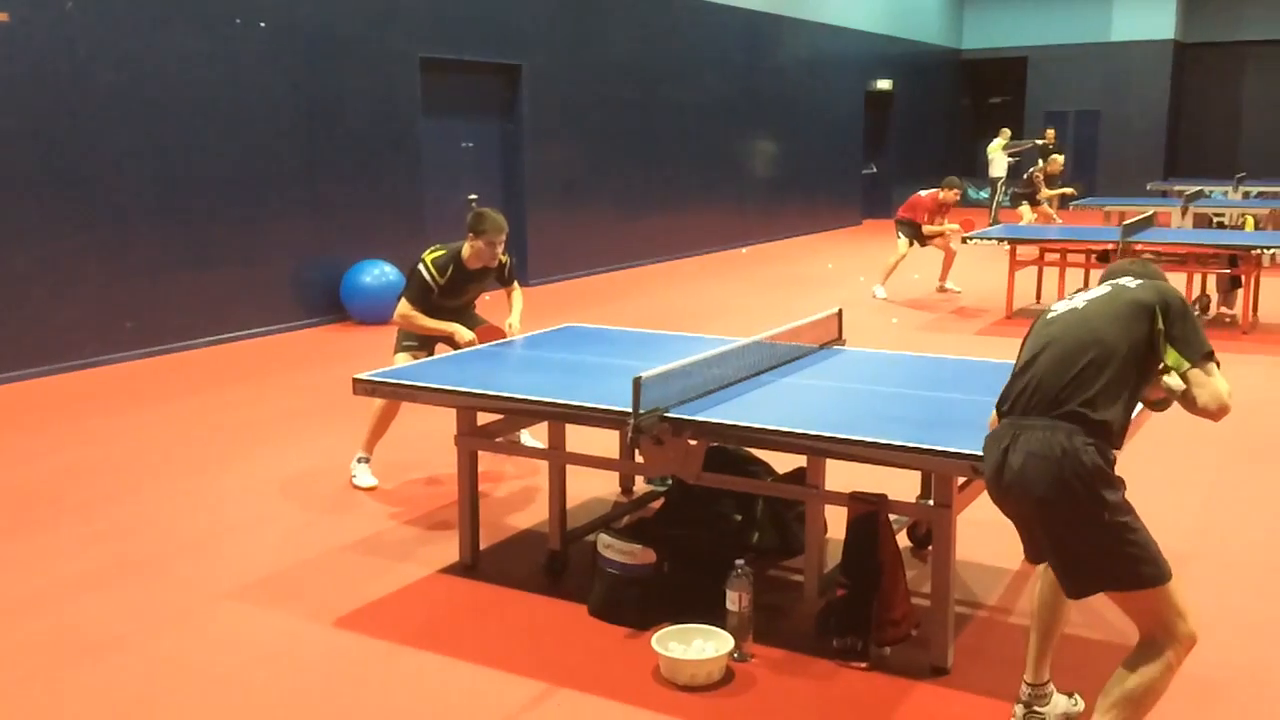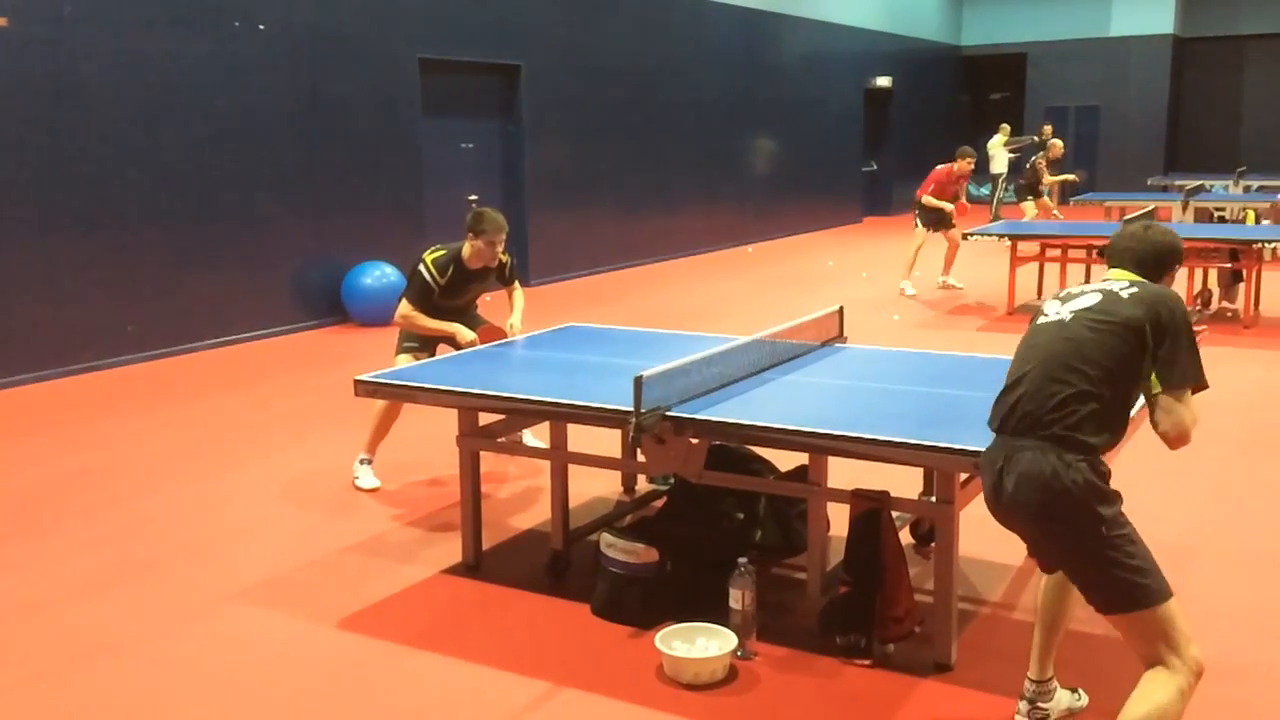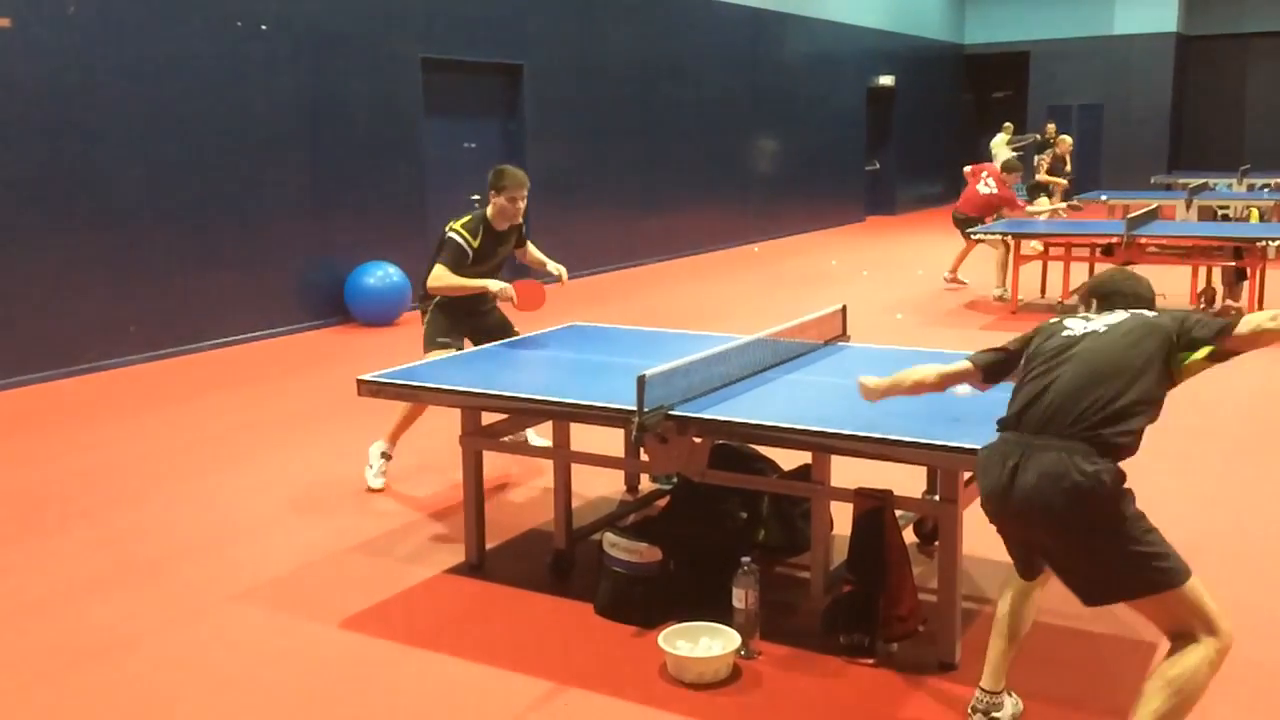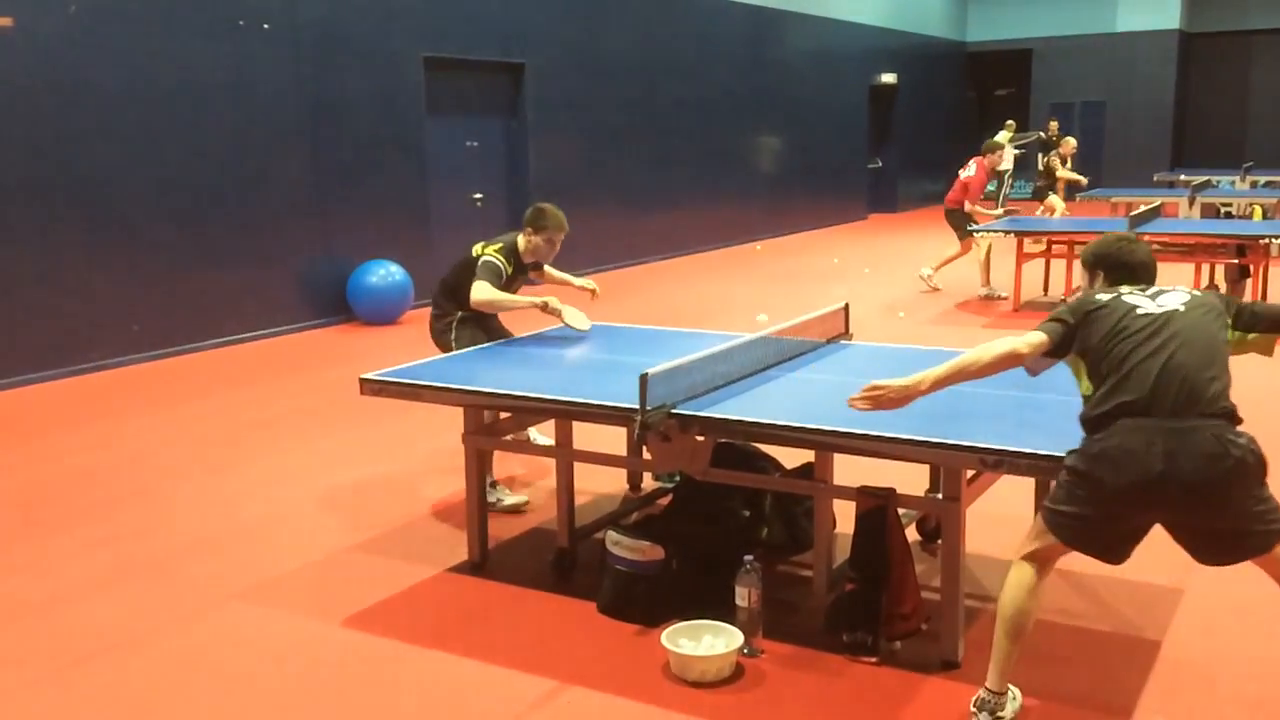
dt=0.7s
person 1, frame 1
left shoulder: (1061, 309)
right shoulder: (1160, 296)
right elbow: (1214, 402)
right wrist: (1166, 384)
left hip: (1003, 456)
right hip: (1065, 461)
left knee: (1063, 554)
right knee: (1170, 637)
person 1, frame 2
left shoulder: (1063, 300)
right shoulder: (1162, 304)
right elbow: (1176, 431)
right wrist: (1154, 379)
left hip: (1001, 469)
right hip: (1059, 478)
left knee: (1065, 558)
right knee: (1178, 664)
person 1, frame 3
left shoulder: (1051, 330)
right shoulder: (1167, 325)
left elbow: (945, 373)
left wrist: (881, 387)
left hip: (1002, 473)
right hip: (1077, 480)
left knee: (1033, 570)
right knee: (1204, 640)
person 1, frame 4
left shoulder: (1089, 307)
right shoulder: (1211, 304)
left elbow: (1020, 347)
left wrist: (917, 385)
left hip: (1118, 455)
right hip: (1214, 454)
left knee: (1032, 557)
person 2, frame 1
left shoulder: (499, 260)
right shoulder: (437, 264)
left elbow: (513, 289)
right elbow: (402, 315)
left wrist: (514, 316)
right wrist: (452, 330)
left hip: (462, 317)
right hip: (421, 320)
left ankle: (514, 430)
right ankle: (362, 458)
person 2, frame 2
left shoulder: (500, 261)
right shoulder: (436, 265)
left elbow: (515, 289)
right elbow: (403, 316)
left wrist: (515, 317)
right wrist: (453, 330)
left hip: (464, 317)
right hip: (422, 322)
left ankle: (515, 430)
right ankle: (365, 460)
person 2, frame 3
left shoulder: (513, 223)
right shoulder: (464, 232)
left elbow: (524, 247)
right elbow: (435, 283)
left wrist: (546, 263)
right wrist: (487, 284)
left hip: (481, 304)
right hip: (445, 304)
left ankle: (519, 432)
right ankle: (383, 450)
person 2, frame 4
left shoulder: (530, 252)
right shoulder: (497, 257)
left elbow: (538, 271)
right elbow: (480, 298)
left wrist: (573, 281)
right wrist: (537, 302)
left hip: (481, 317)
right hip: (453, 319)
left ankle: (521, 431)
right ankle: (485, 486)
